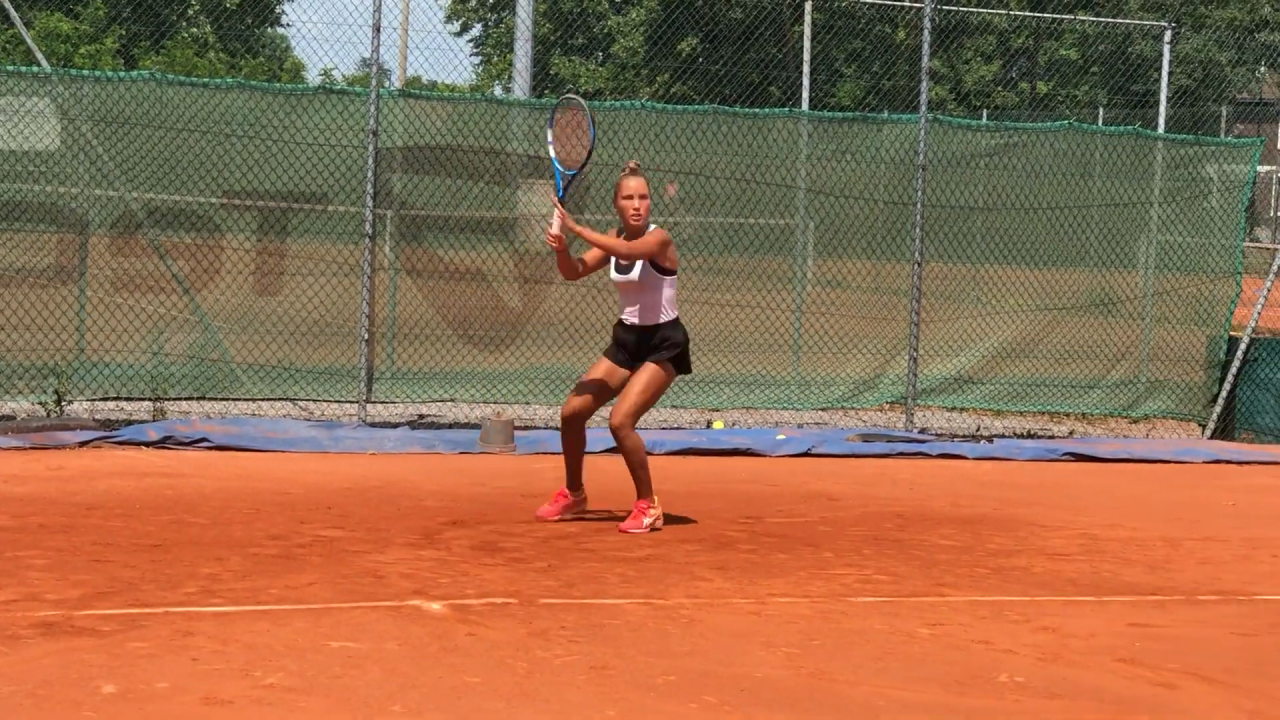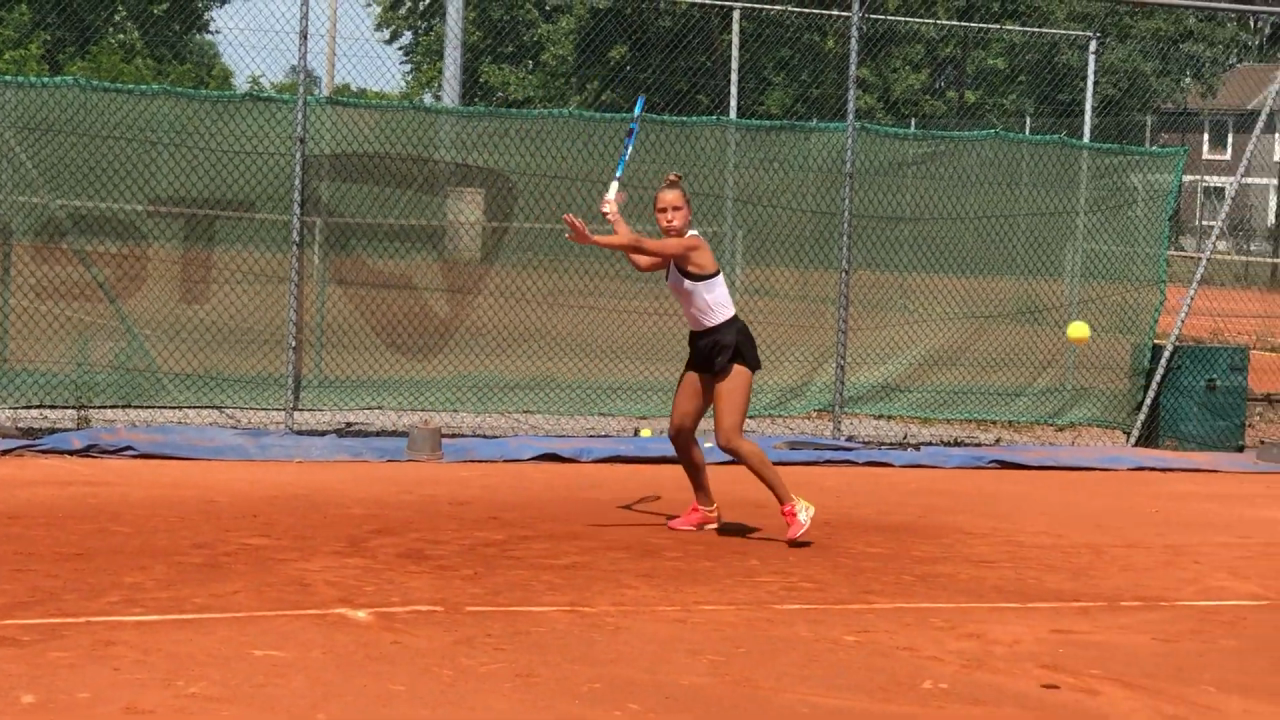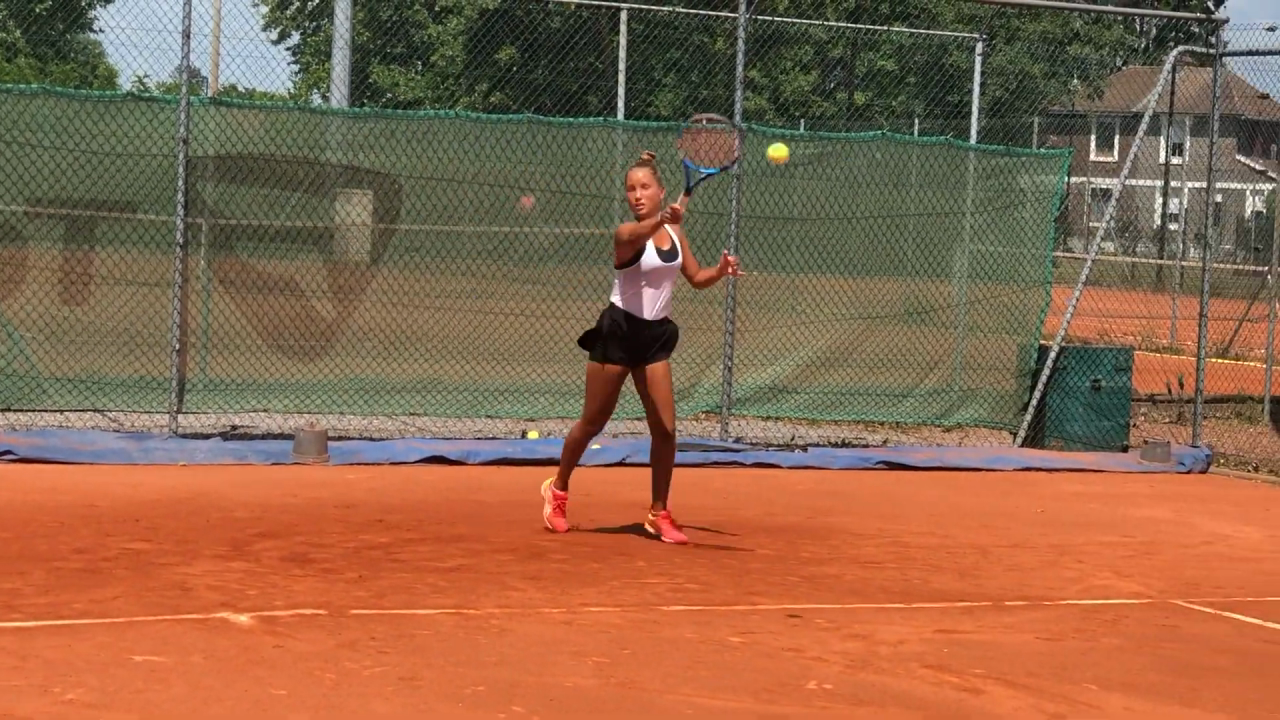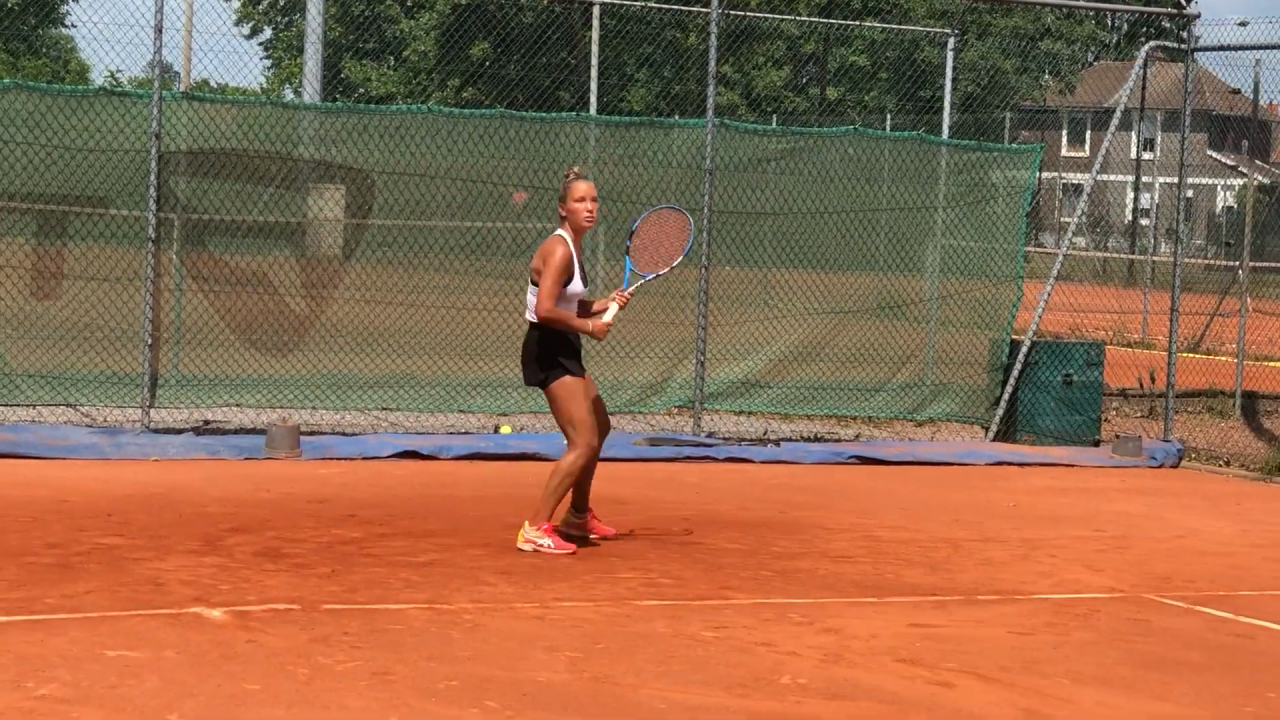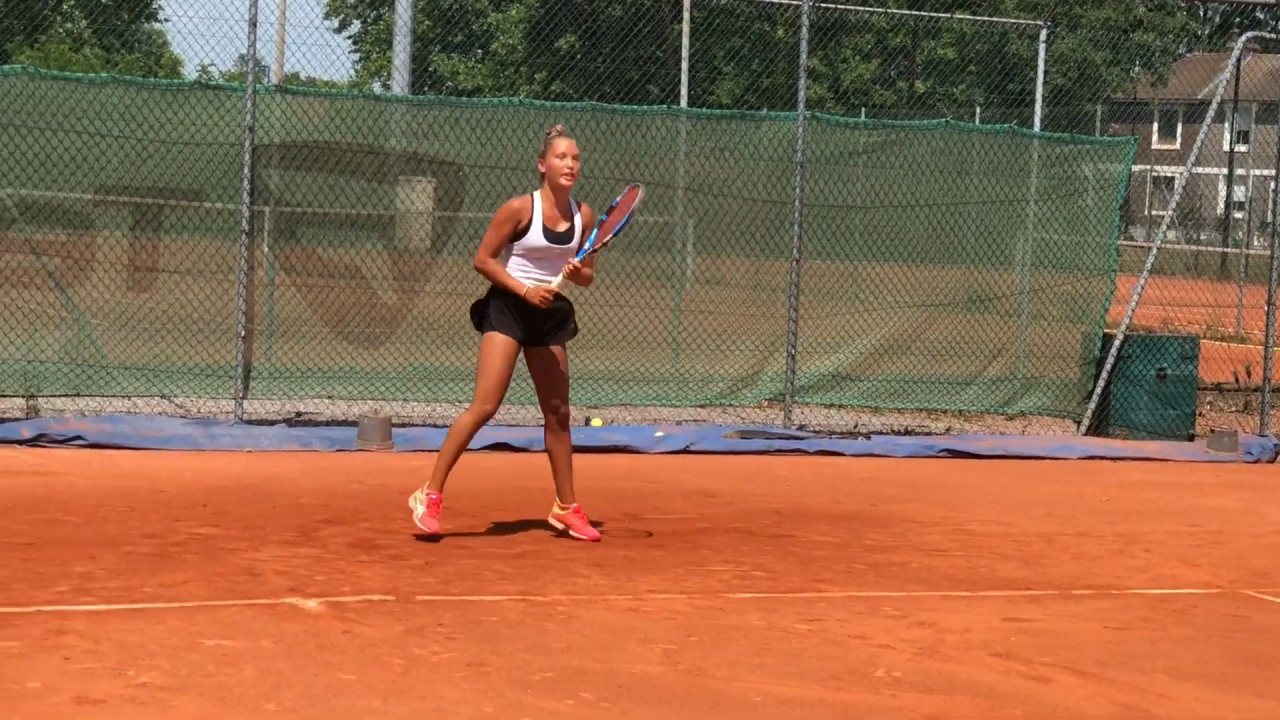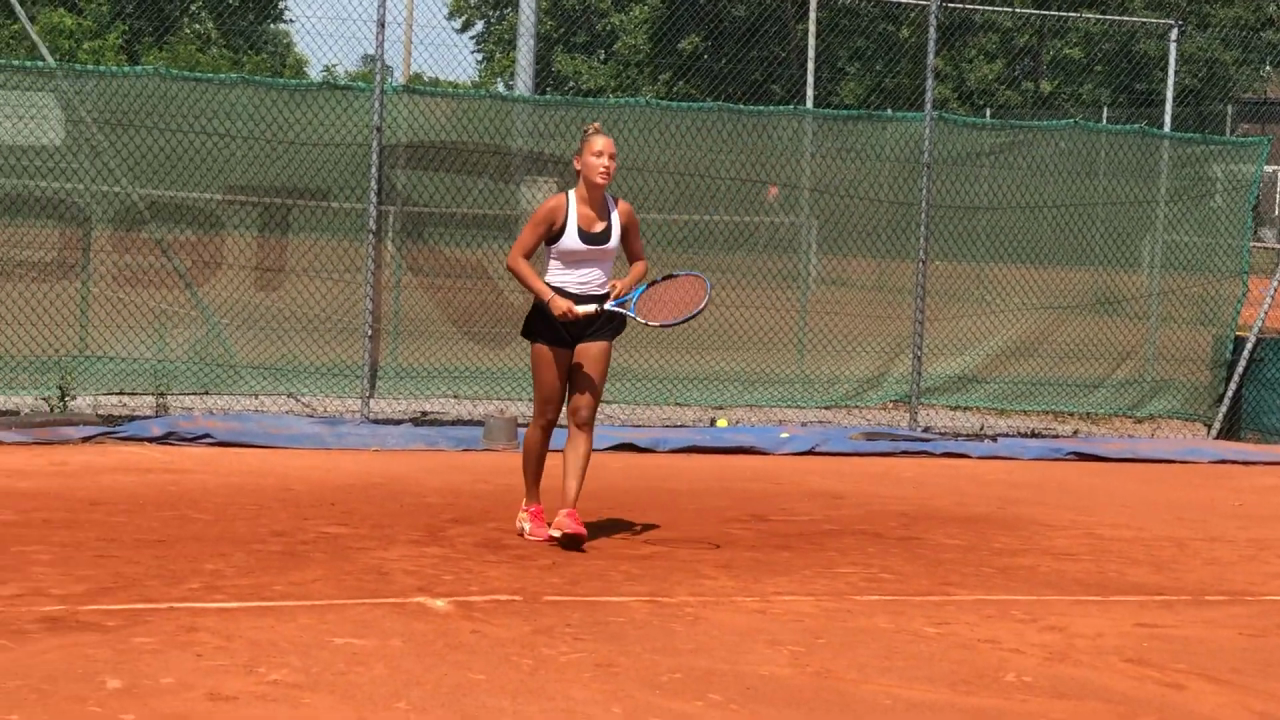
dt=0.5s
person 1, frame 1
left shoulder: (659, 239)
right shoulder: (611, 240)
left elbow: (628, 248)
right elbow: (572, 273)
left wrist: (575, 229)
right wrist: (561, 248)
left hip: (665, 342)
right hip: (627, 339)
left knee: (620, 421)
right knee: (572, 413)
left ankle: (648, 505)
right ankle: (572, 493)
person 1, frame 2
left shoulder: (691, 245)
right shoulder: (673, 249)
left elbow: (637, 243)
right elbow: (640, 259)
left wrist: (592, 239)
right wrist: (617, 219)
left hip: (729, 343)
right hip: (703, 345)
left knee: (729, 438)
right knee: (678, 430)
left ankle: (792, 507)
right ankle: (705, 507)
person 1, frame 3
left shoulder: (674, 235)
right shoulder: (626, 233)
left elbow: (697, 279)
right elbow: (636, 233)
left wrist: (723, 268)
right wrist: (661, 217)
left hip: (654, 335)
right hip: (619, 332)
left knee: (665, 428)
right knee: (591, 424)
left ankle: (659, 514)
right ankle: (558, 492)
person 1, frame 4
left shoulder: (574, 248)
right shoulder: (558, 249)
right elbow: (545, 310)
left wrist: (607, 303)
right wrist: (589, 327)
left hip: (563, 349)
right hip: (549, 350)
left knee: (599, 428)
right knee: (584, 444)
left ankle: (578, 515)
right ankle: (537, 528)
person 1, frame 5
left shoulder: (583, 215)
right shoulder: (519, 208)
left elbow: (587, 275)
right elbow: (482, 258)
left wrist: (574, 271)
right wrist: (522, 287)
left hip: (549, 315)
right hip: (508, 309)
left knee: (558, 415)
right knee: (484, 406)
left ankle: (566, 510)
right ankle: (429, 496)
person 1, frame 6
left shoulder: (623, 212)
right shoulder: (555, 207)
left elbow: (639, 260)
right elbow: (515, 259)
left wrist: (627, 283)
right wrist: (549, 298)
left hip: (598, 315)
right hip: (555, 314)
left knee: (582, 418)
right knee: (545, 416)
left ankle: (568, 514)
right ankle: (532, 507)
